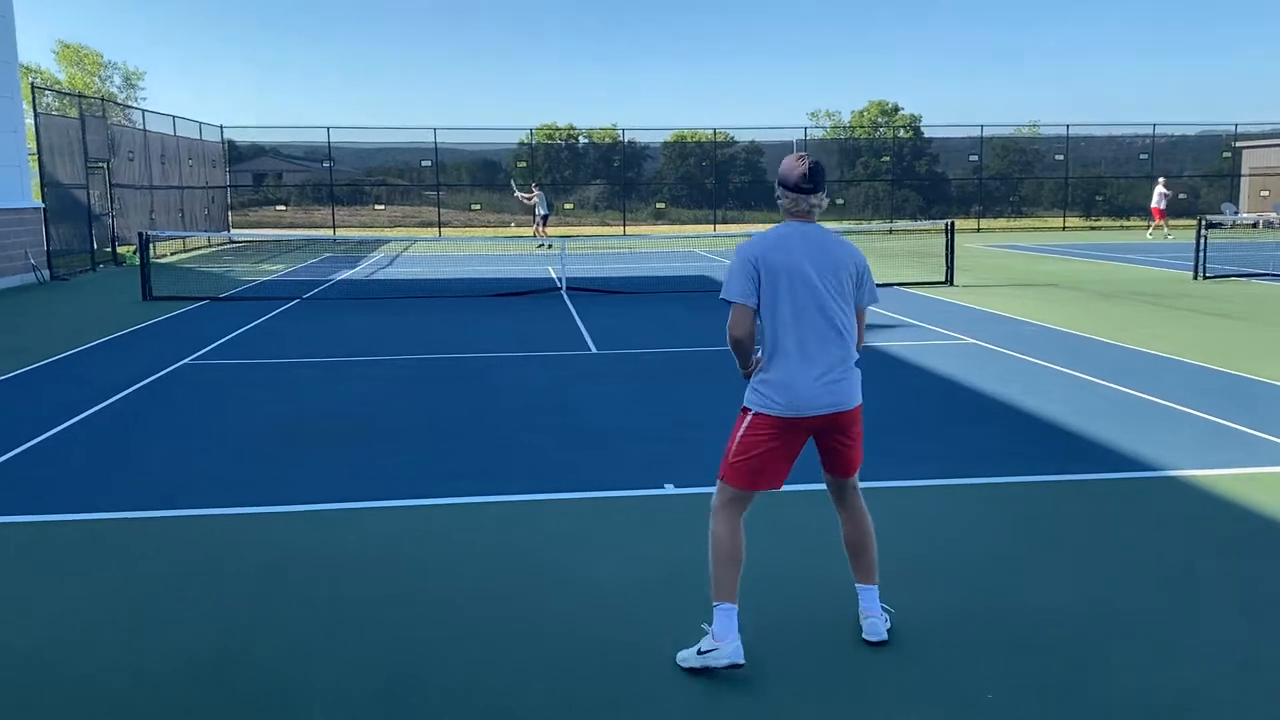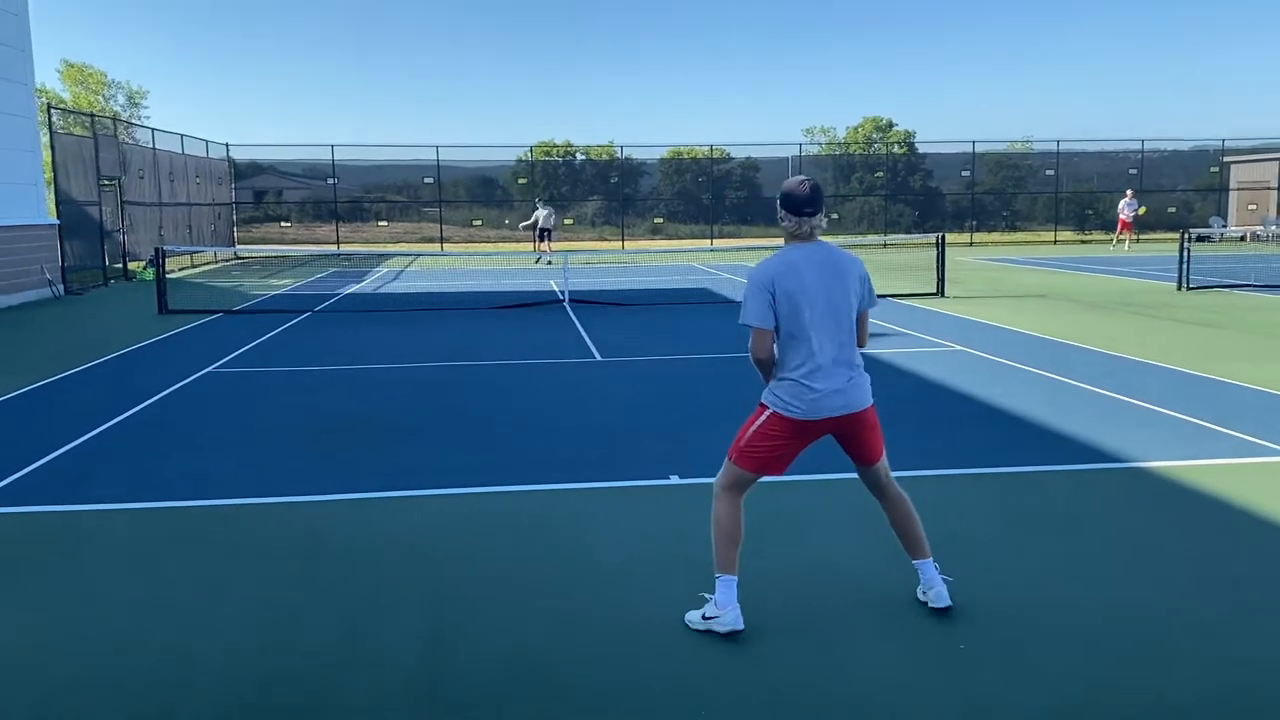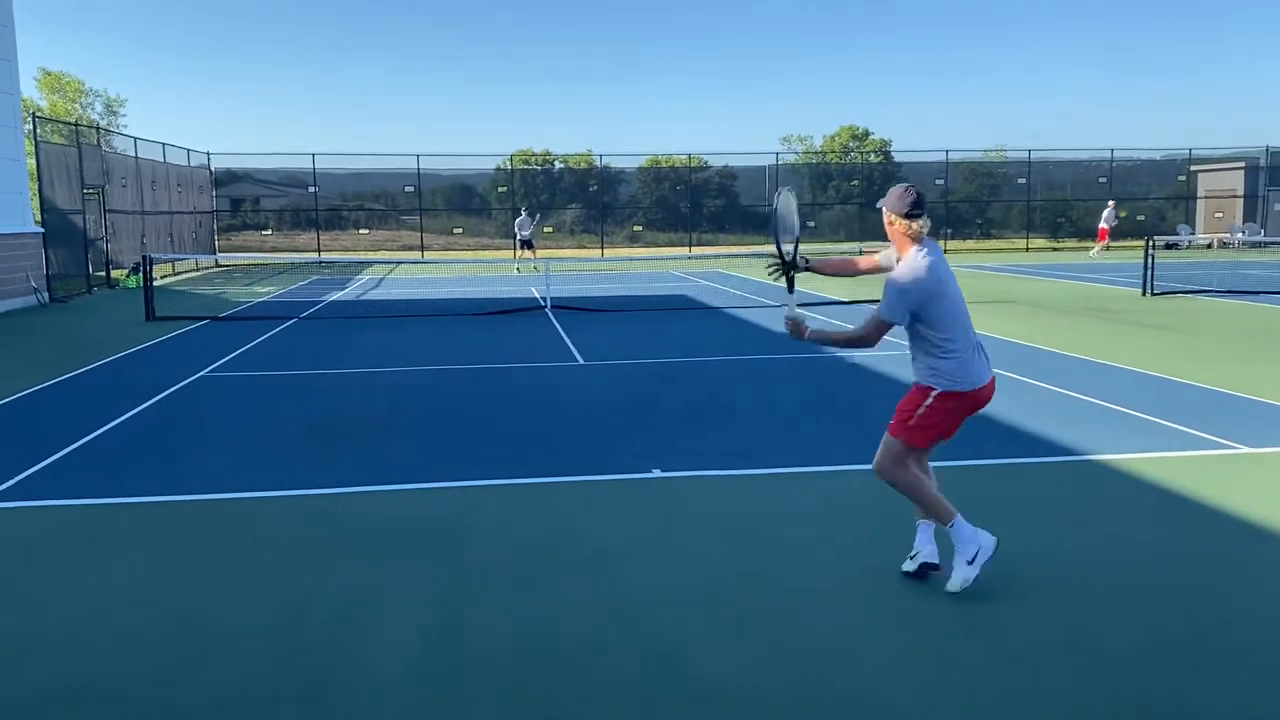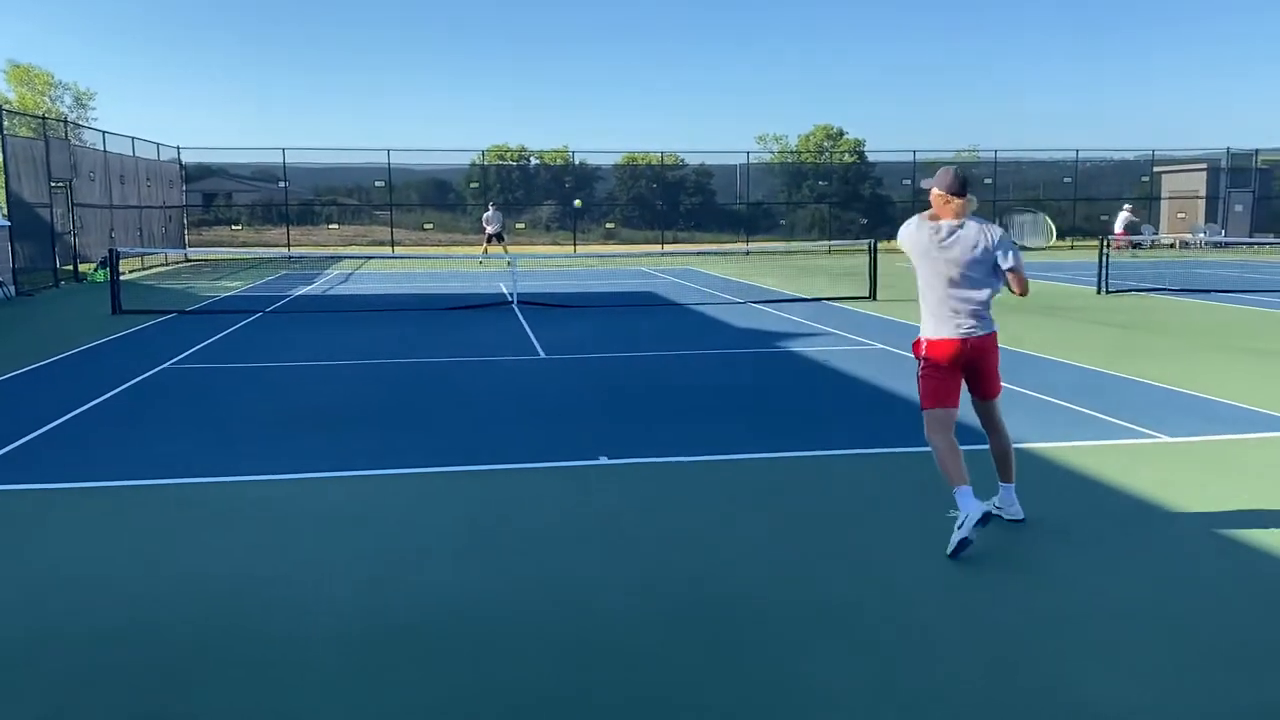
dt=0.7s
person 1, frame 1
left shoulder: (754, 251)
right shoulder: (850, 254)
left elbow: (739, 332)
right elbow: (859, 338)
left wrist: (749, 369)
left hip: (777, 399)
right hip: (842, 396)
left knee: (727, 507)
right knee: (847, 495)
left ankle: (724, 637)
right ankle: (872, 615)
person 1, frame 2
left shoulder: (765, 274)
right shoulder: (852, 265)
left elbow: (761, 352)
right elbow: (861, 337)
left hip: (792, 405)
right hip: (854, 399)
left knee: (727, 489)
right knee: (884, 485)
left ankle: (725, 606)
right ankle: (933, 584)
person 1, frame 3
left shoulder: (909, 277)
right shoulder: (925, 251)
left elbow: (868, 336)
right elbow: (858, 264)
left wrist: (809, 334)
right wrist: (801, 264)
left hip: (947, 384)
right hip: (973, 378)
left knee: (889, 465)
right knee: (910, 453)
left ankle: (969, 539)
right ankle: (925, 547)
person 1, frame 4
left shoulder: (912, 231)
right shoulder: (990, 234)
right elbow: (1021, 288)
right wrist: (1008, 266)
left hip: (938, 344)
right hip: (982, 340)
left knee: (939, 431)
right knee: (991, 419)
left ankle: (969, 506)
right ankle: (1008, 499)
